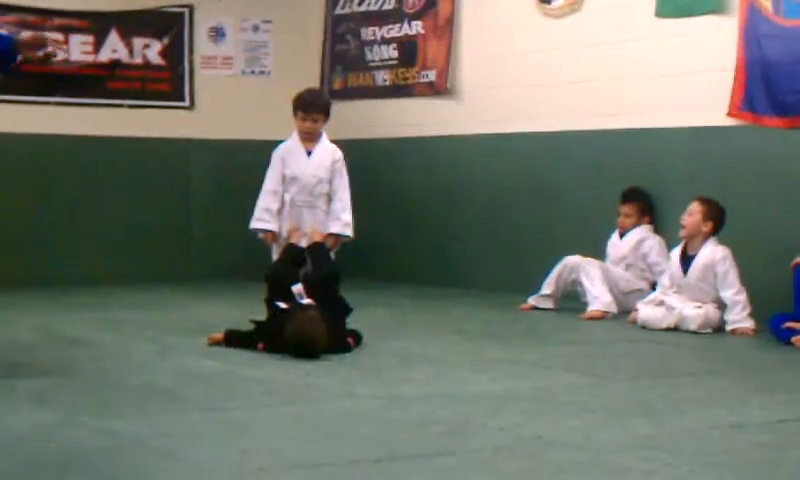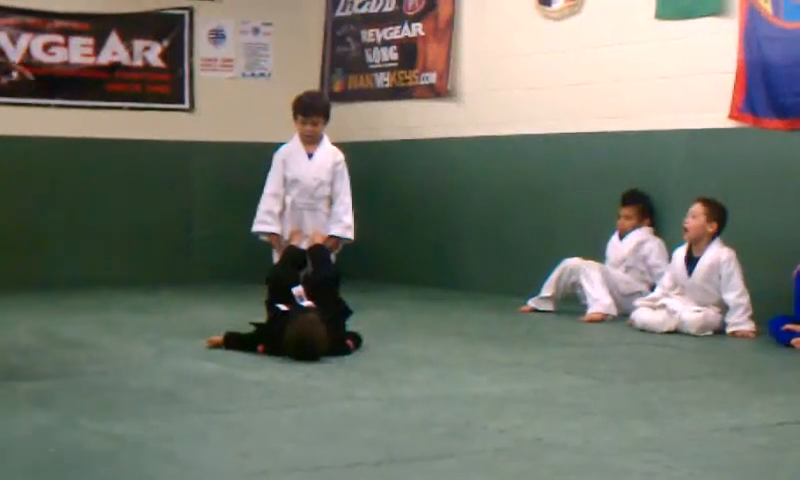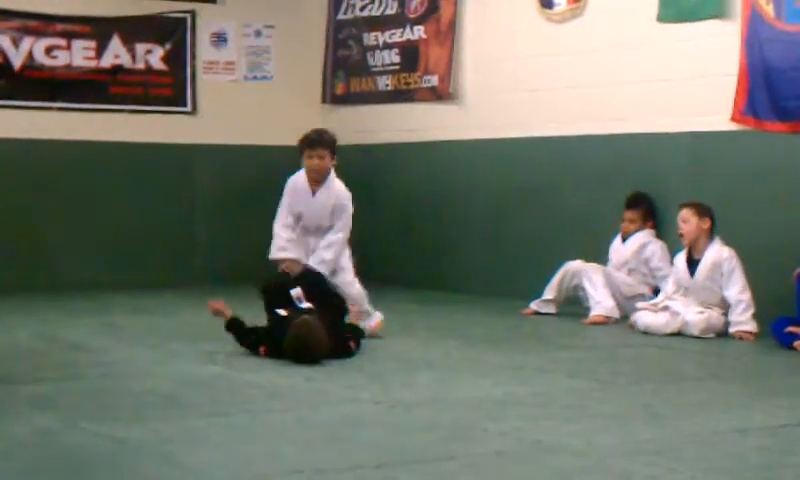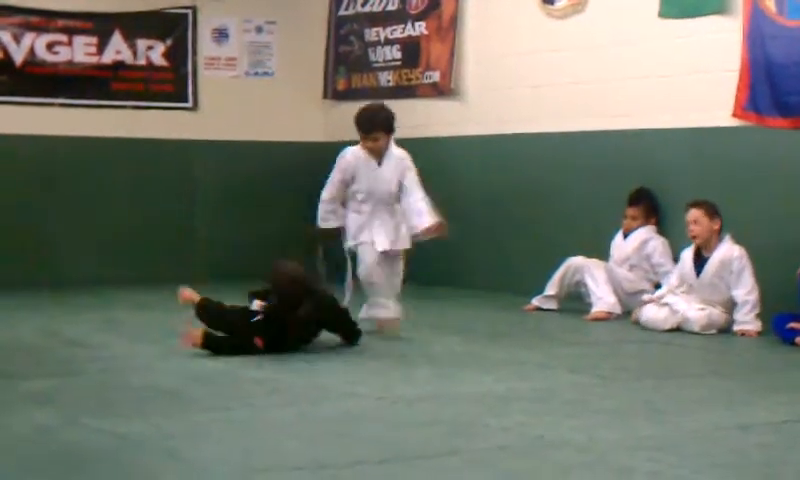
dt=0.4s
person 1, frame 1
left shoulder: (333, 153)
right shoulder: (283, 151)
left elbow: (340, 194)
right elbow: (271, 190)
left wrist: (336, 230)
right wrist: (267, 225)
left hip: (320, 228)
right hip: (288, 227)
person 1, frame 2
left shoulder: (334, 156)
right shoulder: (284, 153)
left elbow: (342, 197)
right elbow: (272, 193)
left wrist: (338, 232)
right wrist: (270, 228)
left hip: (321, 229)
right hip: (289, 228)
person 1, frame 3
left shoulder: (340, 193)
right shoulder: (294, 184)
left elbow: (339, 234)
right elbow: (284, 222)
left wrist: (317, 266)
right wrist: (286, 256)
left hip: (331, 244)
right hip: (302, 242)
left knee: (348, 285)
left ankle: (369, 319)
person 1, frame 4
left shoulder: (401, 159)
right shoulder: (349, 157)
left elbow: (413, 195)
right elbow: (332, 193)
left wrist: (427, 222)
right wrist: (330, 221)
left hip: (391, 222)
right hip: (361, 222)
left knee: (392, 272)
right knee: (370, 268)
left ankle: (379, 313)
right ankle: (383, 311)
person 2, frame 1
left shoulder: (277, 336)
right shoulder: (334, 339)
left elbow: (251, 338)
right elbow: (354, 337)
left wrist: (224, 336)
left knee: (278, 276)
right knee: (326, 276)
left ankle: (293, 244)
right ankle: (316, 244)
person 2, frame 2
left shoulder: (276, 340)
right shoulder: (334, 342)
left elbow: (251, 341)
right elbow: (353, 339)
left wrist: (224, 339)
left knee: (279, 278)
right knee: (327, 278)
left ankle: (294, 247)
right ankle: (317, 246)
person 2, frame 3
left shoulder: (276, 342)
right shoulder: (337, 345)
left elbow: (249, 337)
right elbow: (354, 338)
left wrist: (228, 315)
left knee: (274, 288)
right knee: (315, 283)
person 2, frame 4
left shoulder: (271, 324)
right shoulder: (322, 301)
left elbow: (244, 346)
right elbow: (351, 334)
left wrist: (206, 340)
right wrist: (352, 336)
person 3, frame 1
left shoulder: (652, 242)
right shoulder: (616, 237)
left elbow: (664, 273)
left hip: (635, 296)
right hip: (614, 293)
left knee: (589, 265)
right knee: (572, 262)
left ankle: (601, 306)
right ankle: (543, 298)
person 3, frame 2
left shoulder: (651, 244)
right shoulder: (616, 239)
left elbow: (663, 276)
left hip: (633, 298)
right hip: (612, 292)
left knee: (589, 267)
right knee: (572, 264)
left ankle: (601, 309)
right ankle: (543, 301)
person 3, frame 3
left shoulder: (653, 246)
right shoulder: (619, 242)
left elbow: (666, 278)
left hip: (635, 300)
right hip: (614, 292)
left knee: (591, 270)
right knee: (574, 267)
left ankle: (603, 311)
right ankle: (545, 303)
person 3, frame 4
left shoulder: (655, 243)
right shoulder: (620, 238)
left elbow: (668, 274)
left hip: (636, 296)
right hip: (615, 291)
left knee: (592, 266)
right knee: (575, 263)
left ankle: (605, 307)
right ankle: (547, 299)
person 4, frame 1
left shoulder: (719, 255)
right shoulder: (676, 253)
left elbow: (733, 291)
right elbow: (665, 287)
left wrist: (740, 323)
right wrist: (642, 307)
left hip: (704, 311)
right hip: (676, 306)
left knee: (693, 318)
right knee: (644, 315)
person 4, frame 2
left shoulder: (724, 256)
right shoulder: (679, 254)
left elbow: (736, 294)
right elbow: (665, 286)
left wrist: (740, 325)
right wrist: (643, 306)
left hip: (706, 314)
right hip: (676, 307)
left knee: (691, 321)
right knee: (640, 316)
person 4, frame 3
left shoulder: (725, 255)
right shoulder: (680, 258)
left elbow: (738, 293)
right elbow: (670, 291)
left wrist: (742, 326)
right wrist: (645, 308)
left hip: (710, 315)
right hip: (679, 309)
left knee: (696, 322)
right knee: (642, 318)
person 4, frame 4
left shoulder: (735, 254)
right shoulder: (687, 254)
left elbow: (746, 291)
right elbow: (673, 284)
left wrist: (746, 324)
right wrist: (650, 301)
left hip: (714, 312)
right hip: (683, 304)
left knee: (697, 319)
right knee: (648, 315)
